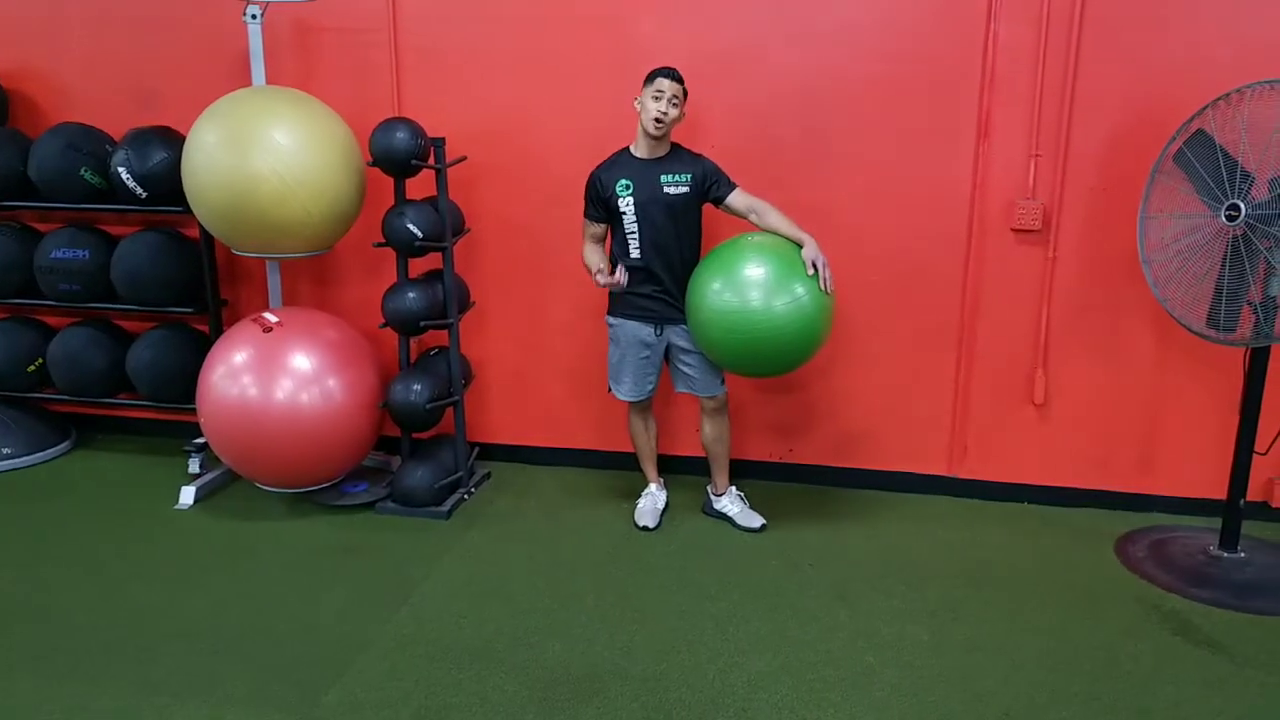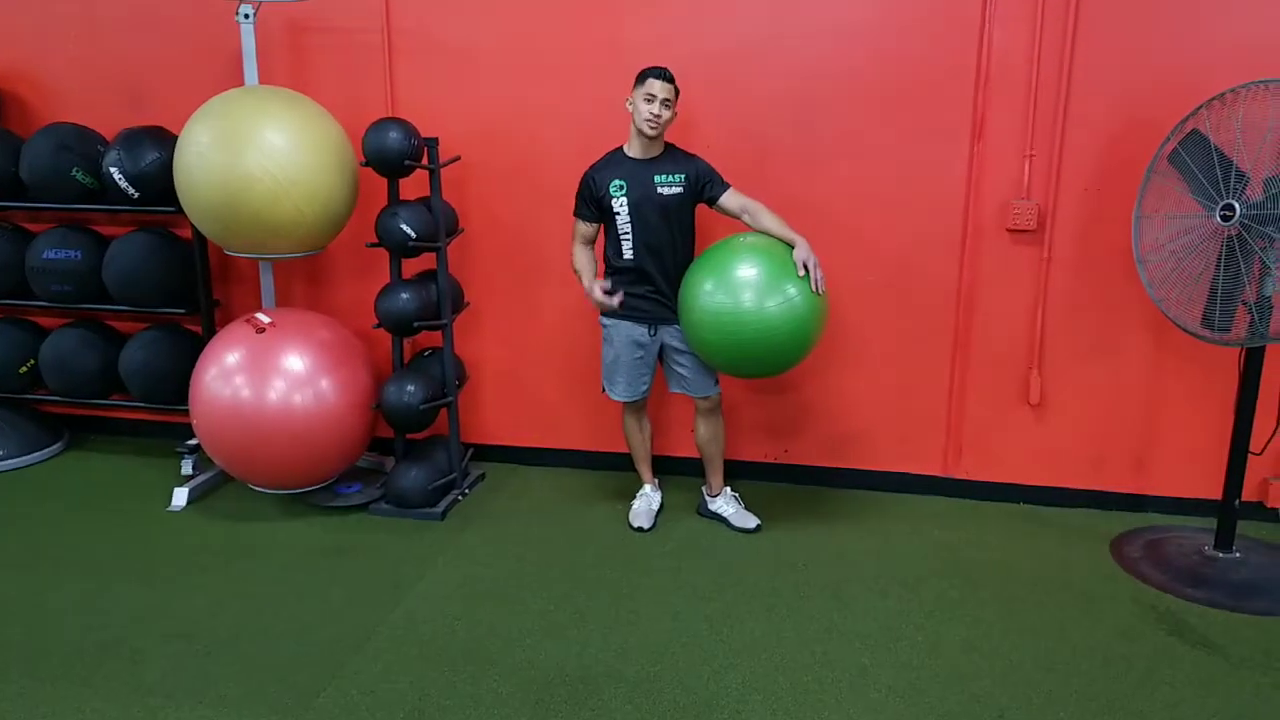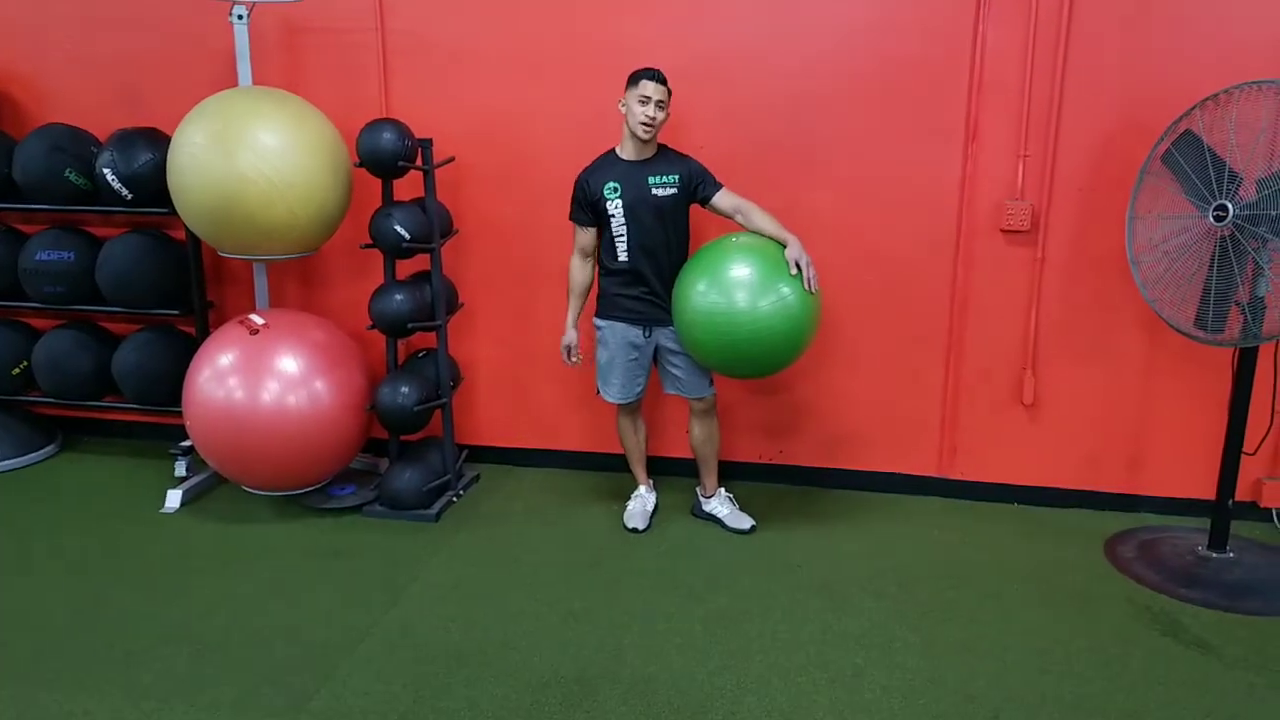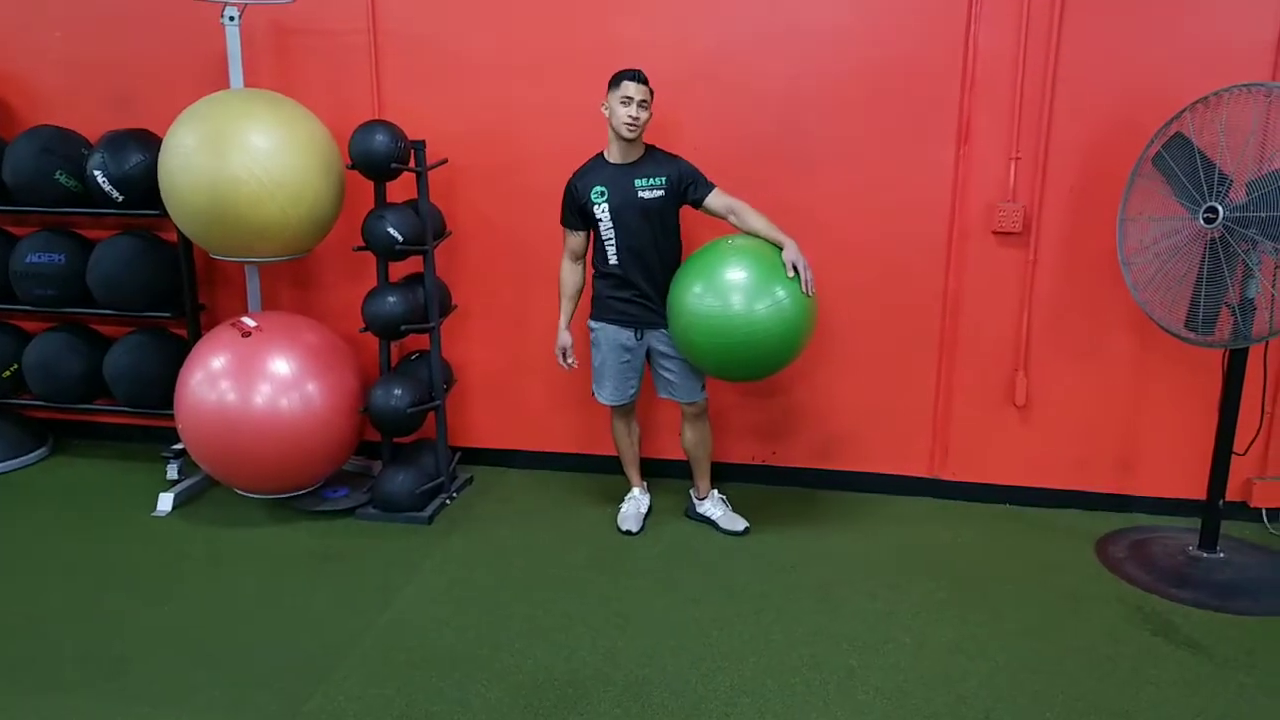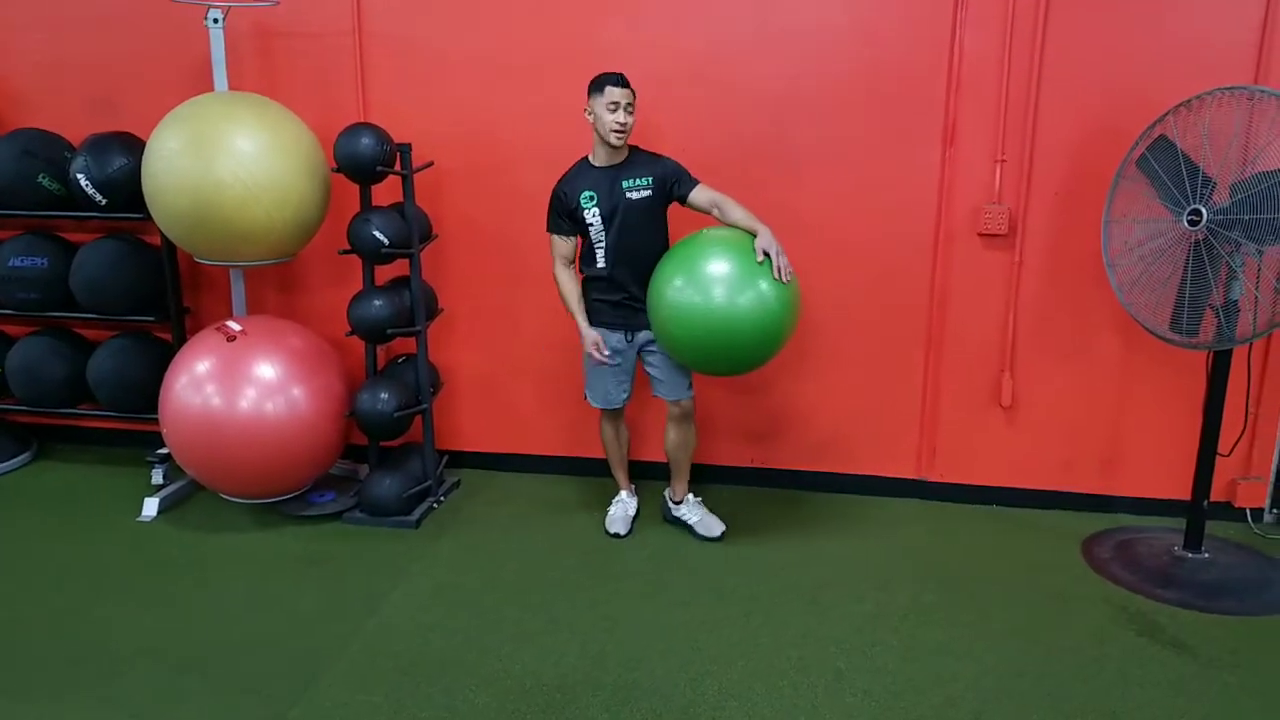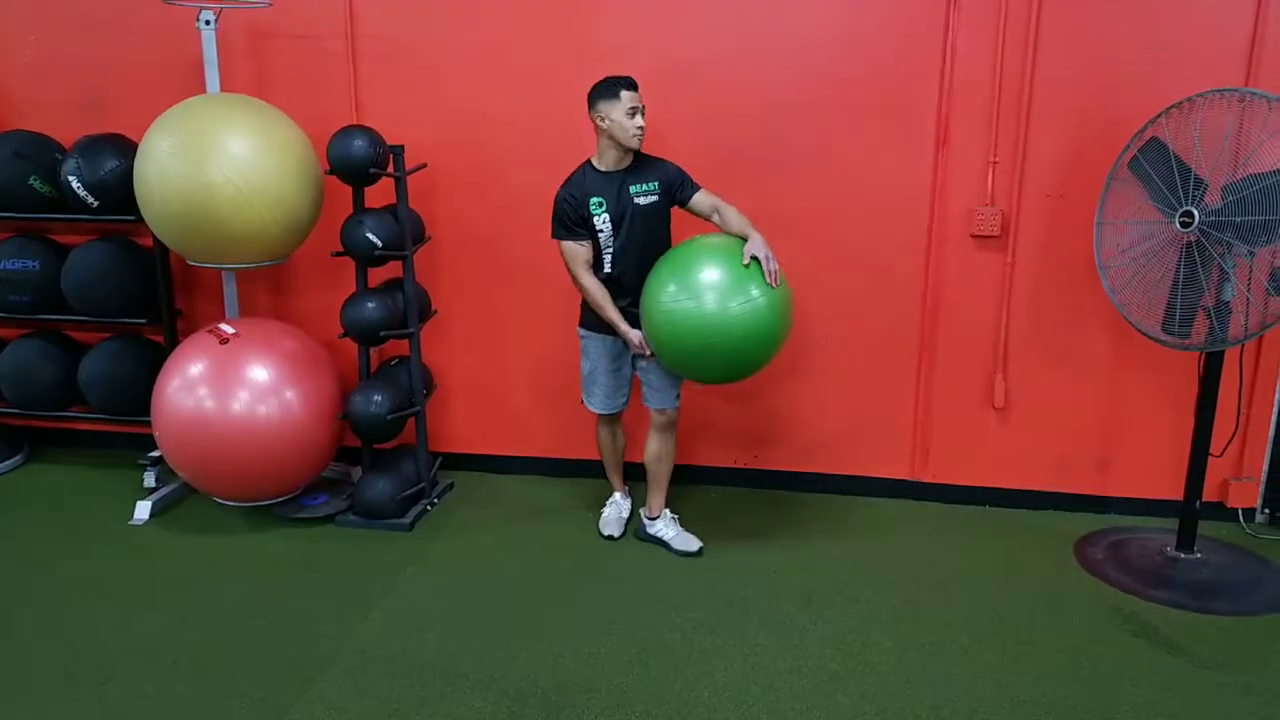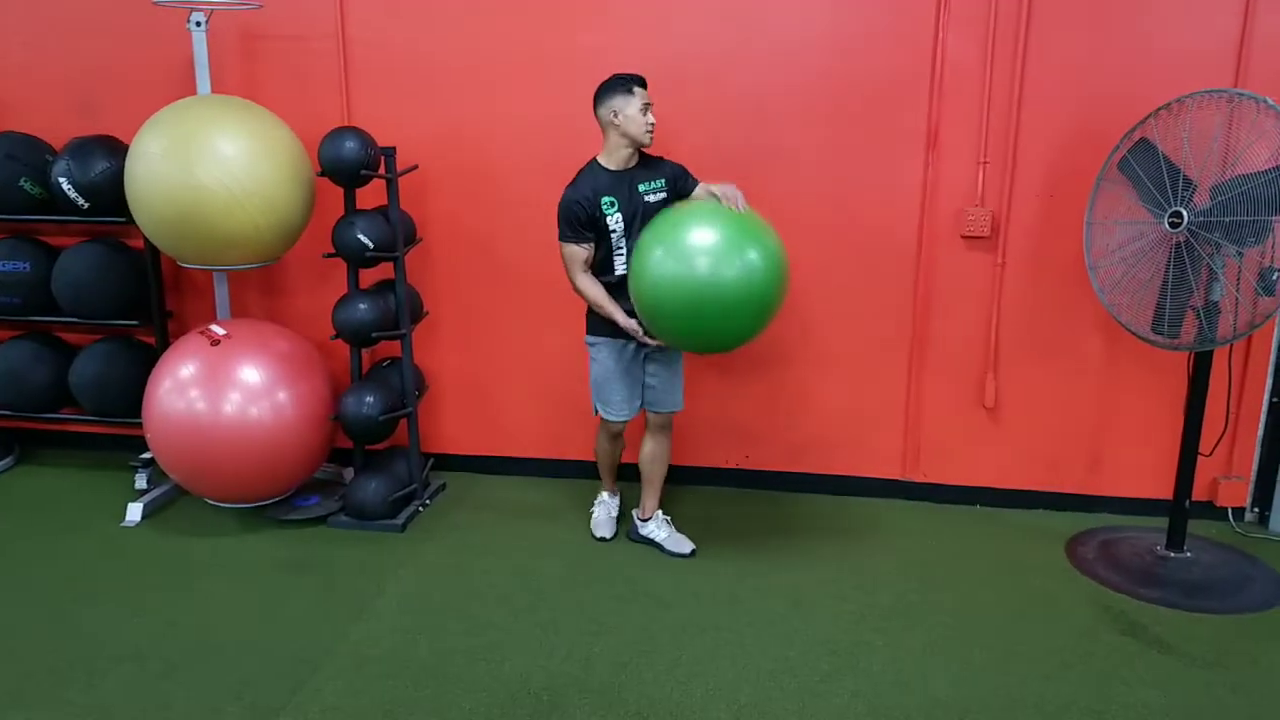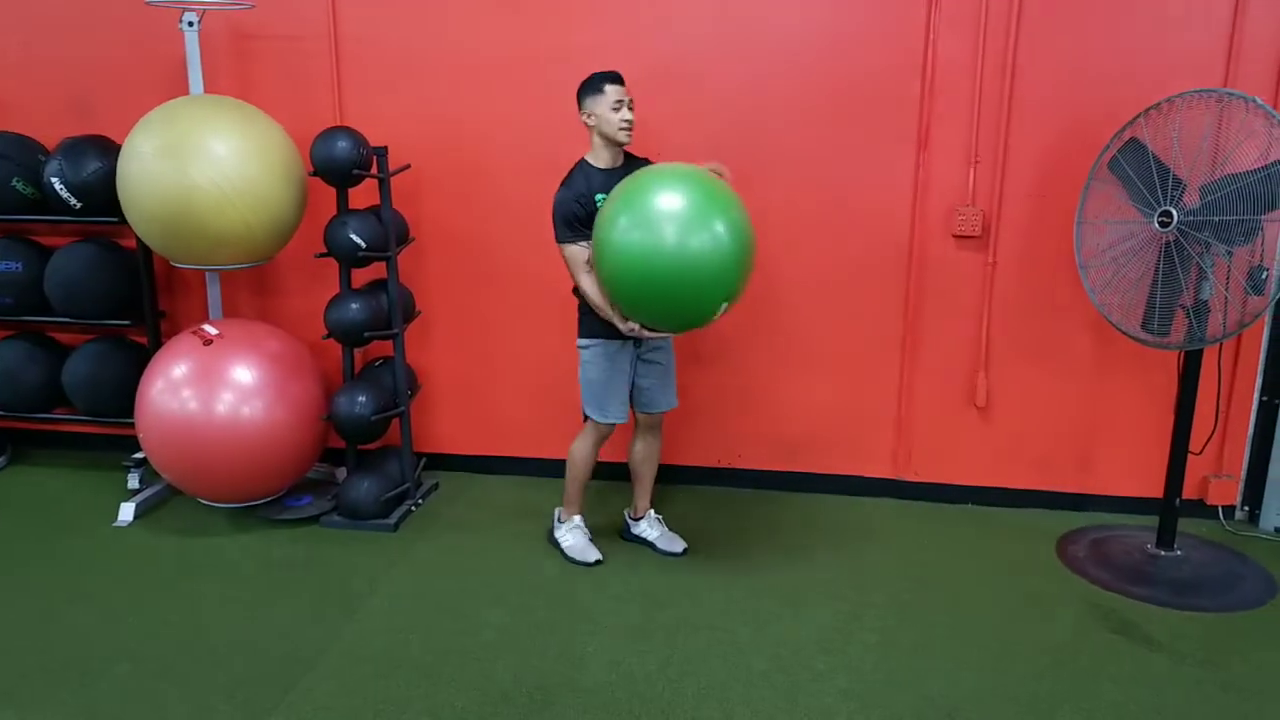
dt=0.3s
person 1, frame 1
left shoulder: (696, 168)
right shoulder: (606, 176)
left elbow: (752, 208)
right elbow: (592, 241)
left wrist: (805, 241)
right wrist: (599, 272)
left hip: (689, 310)
right hip: (631, 314)
left knee: (714, 401)
right knee: (639, 403)
left ankle: (721, 494)
right ankle: (653, 488)
person 1, frame 2
left shoulder: (690, 168)
right shoulder: (600, 176)
left elbow: (746, 208)
right elbow: (582, 244)
left wrist: (798, 242)
right wrist: (590, 283)
left hip: (684, 310)
right hip: (625, 315)
left knee: (708, 401)
right knee: (632, 403)
left ankle: (716, 495)
right ankle: (648, 489)
person 1, frame 3
left shoulder: (683, 169)
right shoulder: (593, 178)
left elbow: (738, 208)
right elbow: (582, 256)
left wrist: (790, 241)
right wrist: (570, 324)
left hip: (678, 312)
right hip: (619, 317)
left knee: (703, 402)
right knee: (627, 405)
left ankle: (710, 496)
right ankle: (643, 490)
person 1, frame 4
left shoulder: (672, 170)
right shoulder: (583, 183)
left elbow: (731, 209)
right elbow: (573, 259)
left wrist: (786, 243)
right wrist: (564, 324)
left hip: (671, 314)
right hip: (612, 320)
left knee: (694, 406)
right knee: (621, 407)
left ankle: (704, 498)
right ankle: (636, 492)
person 1, frame 5
left shoulder: (658, 169)
right shoulder: (569, 188)
left elbow: (715, 203)
right elbow: (563, 264)
left wrist: (761, 230)
right wrist: (583, 326)
right hip: (605, 321)
left knee: (681, 406)
right knee: (611, 410)
left ankle: (680, 500)
right ankle: (625, 494)
person 1, frame 6
left shoulder: (661, 173)
right shoulder: (574, 193)
left elbow: (715, 208)
right elbow: (582, 272)
left wrist: (751, 236)
right wrist: (624, 329)
right hip: (604, 326)
left knee: (664, 417)
right knee: (607, 414)
left ankle: (655, 517)
right ankle: (617, 496)
person 1, frame 7
left shoulder: (665, 172)
right shoulder: (581, 194)
left elbow: (709, 197)
right elbow: (578, 273)
left wrist: (726, 192)
right wrist: (624, 322)
right hip: (612, 330)
left knee: (661, 420)
right knee: (615, 421)
left ankle: (648, 518)
right ankle: (607, 494)
person 1, frame 8
left shoulder: (646, 171)
right shoulder: (573, 193)
right elbow: (583, 276)
right wrist: (621, 322)
right hip: (603, 330)
left knee: (650, 421)
right knee: (599, 426)
left ankle: (640, 518)
right ankle: (567, 518)
